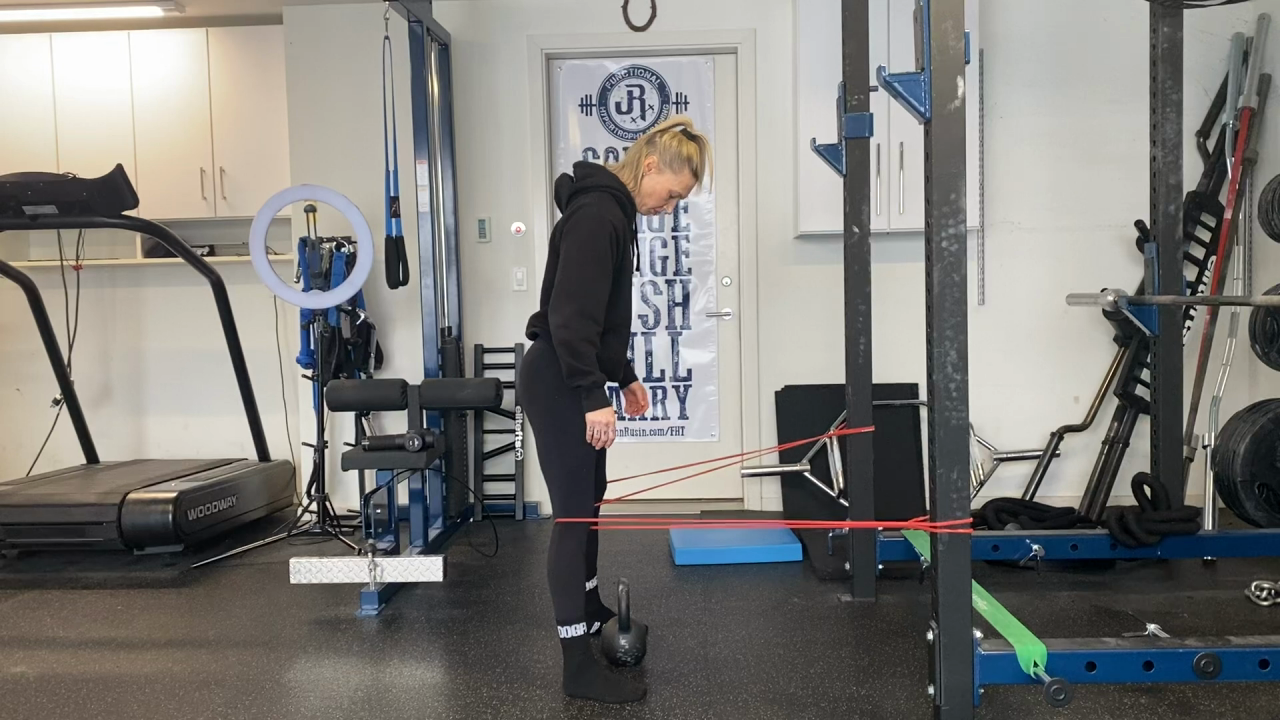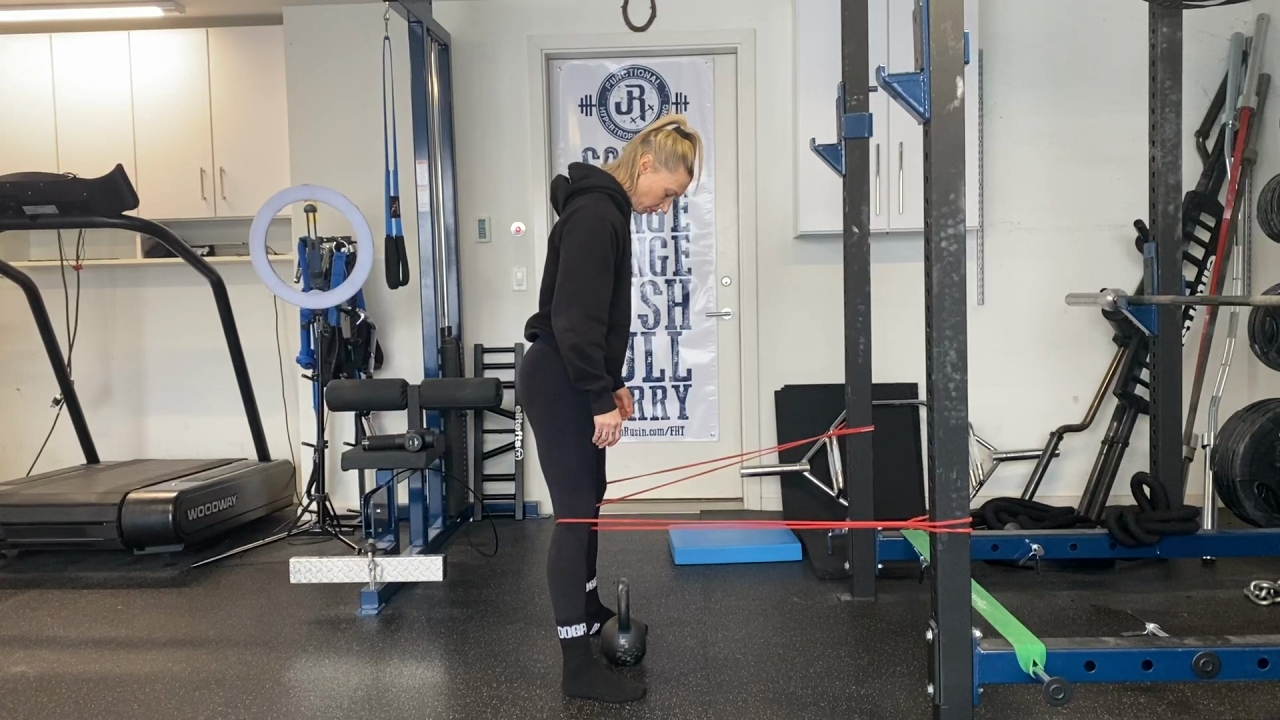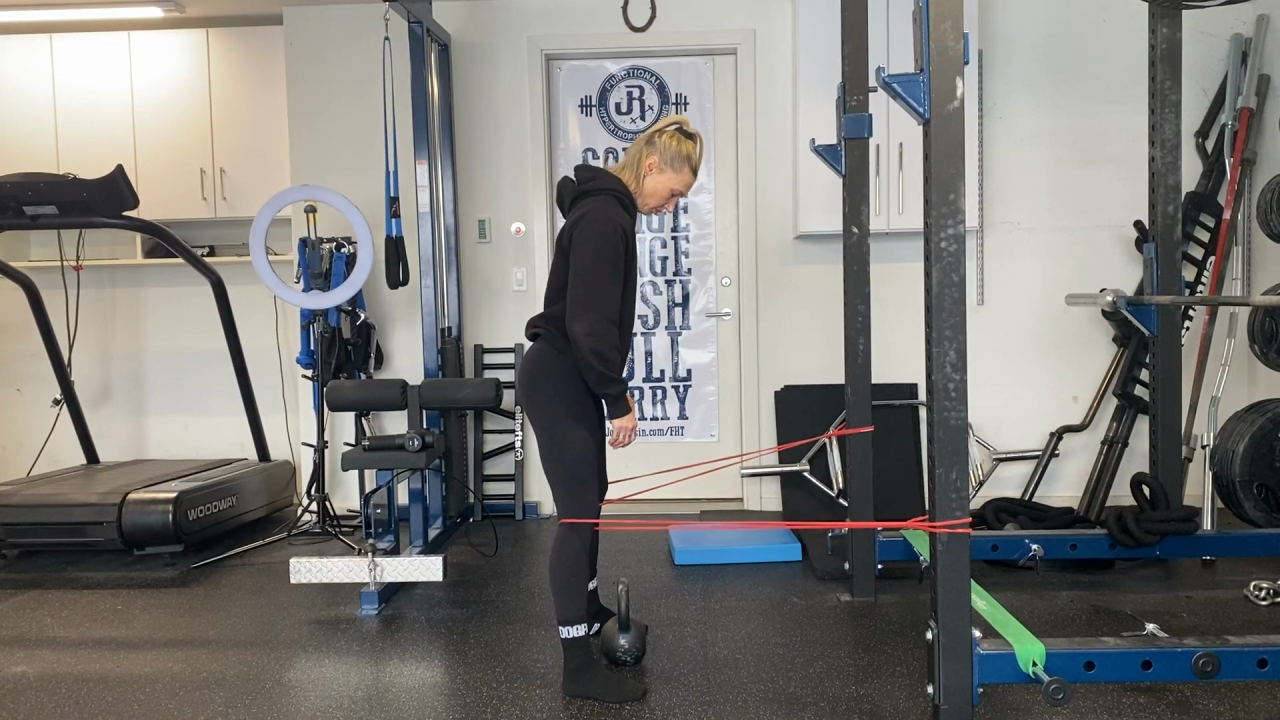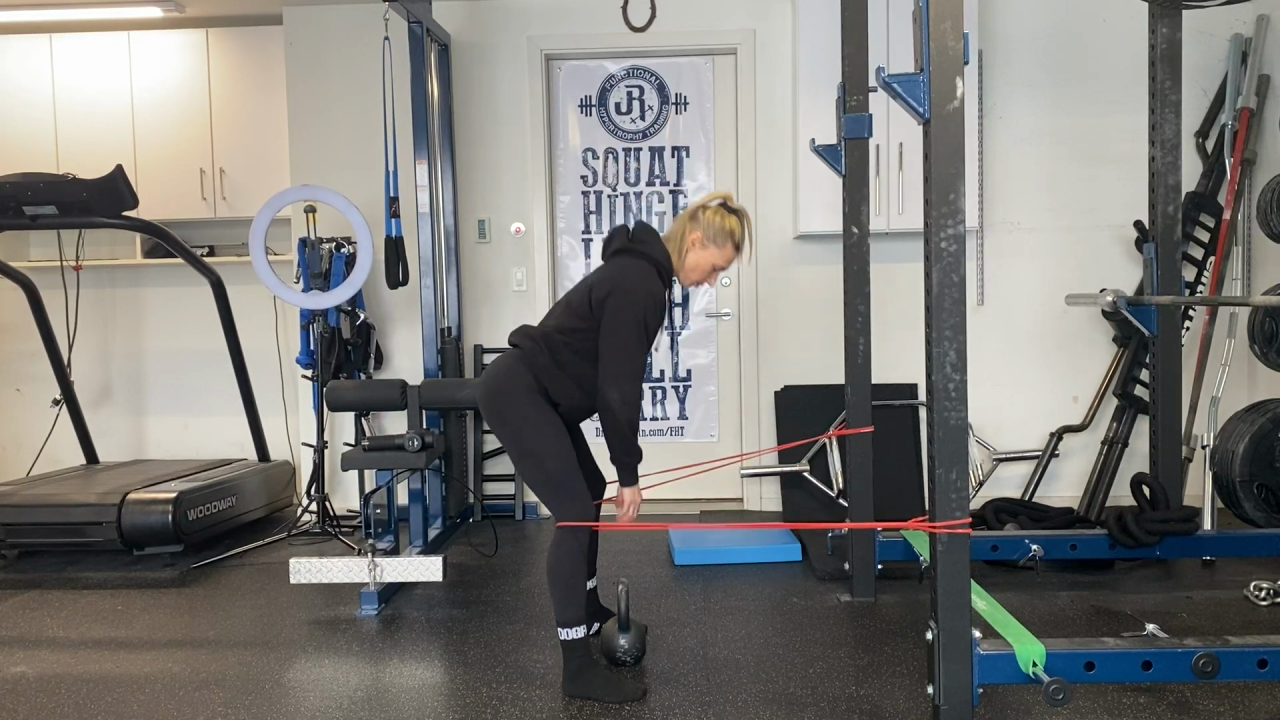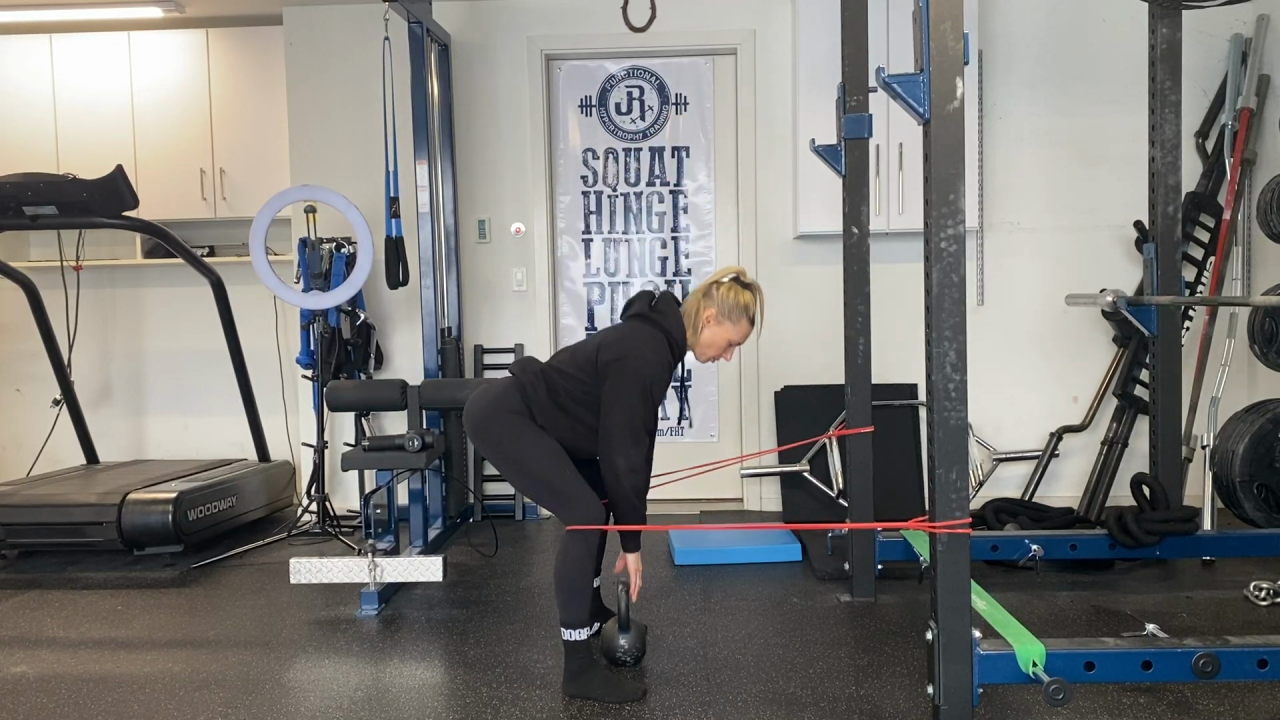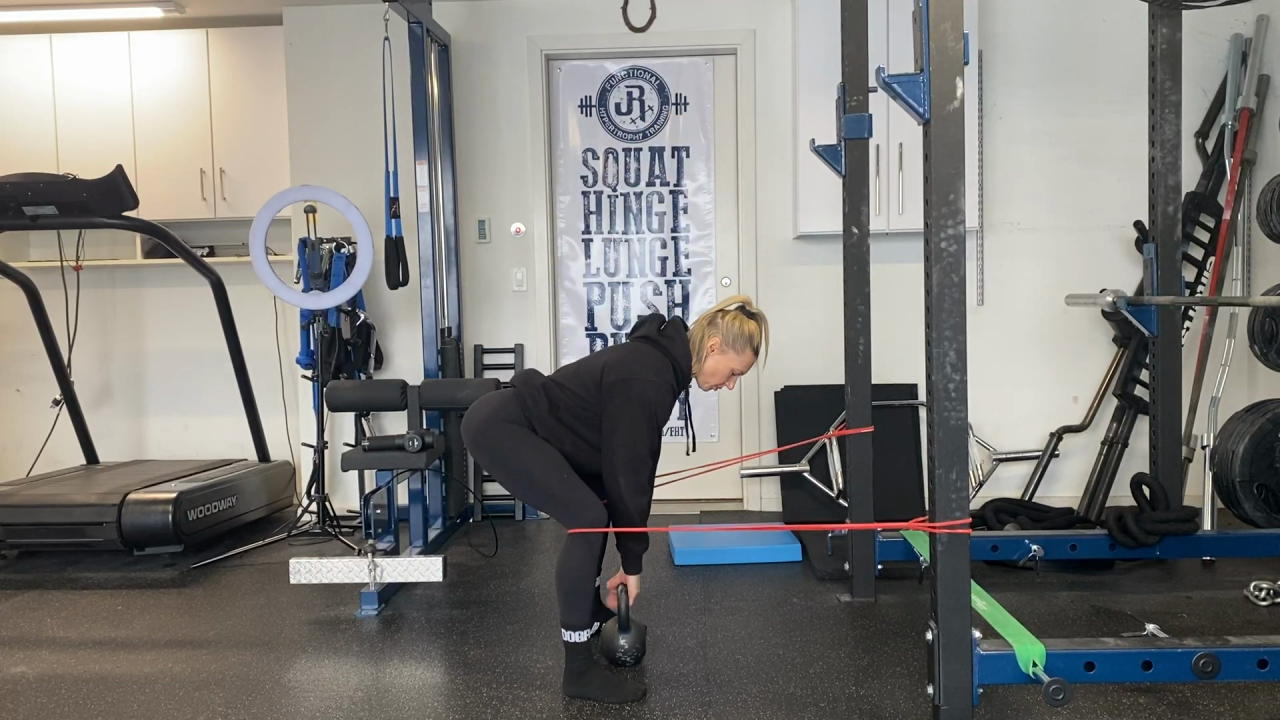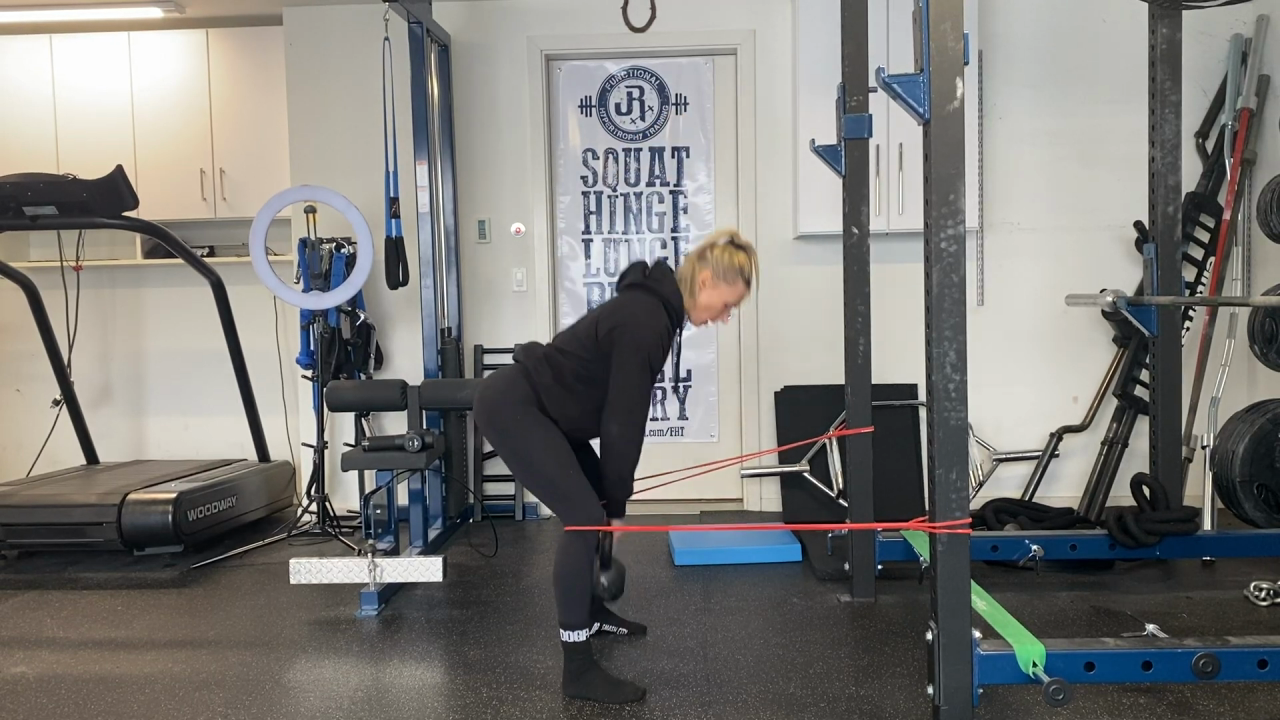
dt=0.4s
person 1, frame 1
left shoulder: (609, 210)
right shoulder: (595, 215)
right elbow: (571, 316)
left wrist: (625, 375)
right wrist: (594, 397)
left hip: (573, 380)
right hip: (558, 383)
left knee: (588, 499)
right knee: (574, 512)
left ankle: (591, 615)
right ankle: (578, 665)
person 1, frame 2
left shoulder: (603, 210)
right shoulder: (594, 215)
right elbow: (575, 319)
left wrist: (612, 383)
right wrist: (601, 399)
left hip: (572, 380)
right hip: (561, 383)
left knee: (589, 499)
right knee: (575, 513)
left ankle: (591, 614)
right ankle: (579, 666)
person 1, frame 3
left shoulder: (607, 210)
right shoulder: (602, 217)
right elbow: (589, 321)
left wrist: (613, 389)
right wrist: (616, 401)
left hip: (568, 378)
right hip: (558, 380)
left knee: (590, 498)
right knee: (579, 510)
left ankle: (590, 613)
right ankle: (578, 665)
person 1, frame 4
left shoulder: (642, 273)
right shoulder: (636, 286)
left elbow: (617, 381)
right elbow: (618, 388)
left wrist: (622, 472)
right wrist: (630, 474)
left hip: (536, 393)
right hip: (516, 394)
left knee: (589, 494)
right knee: (574, 511)
left ankle: (589, 614)
right ankle: (578, 667)
person 1, frame 5
left shoulder: (657, 340)
right shoulder: (642, 355)
left elbow: (635, 445)
right elbow: (622, 453)
left wrist: (630, 526)
right wrist: (631, 542)
left hip: (522, 414)
right hip: (500, 417)
left knee: (598, 500)
right knee: (583, 514)
left ankle: (591, 613)
right ankle: (579, 668)
person 1, frame 6
left shoulder: (661, 363)
right shoulder: (645, 379)
left elbow: (635, 468)
right elbow: (627, 474)
left wrist: (630, 558)
right wrist: (631, 566)
left hip: (523, 422)
right hip: (498, 427)
left knee: (601, 503)
right knee: (588, 517)
left ankle: (592, 613)
right ankle: (579, 669)
person 1, frame 7
left shoulder: (652, 309)
right shoulder: (645, 322)
left elbow: (623, 413)
right elbow: (623, 422)
left wrist: (612, 502)
right wrist: (618, 506)
left hip: (535, 404)
right hip: (512, 406)
left knee: (593, 503)
right knee: (583, 517)
left ankle: (591, 611)
right ankle: (578, 669)
